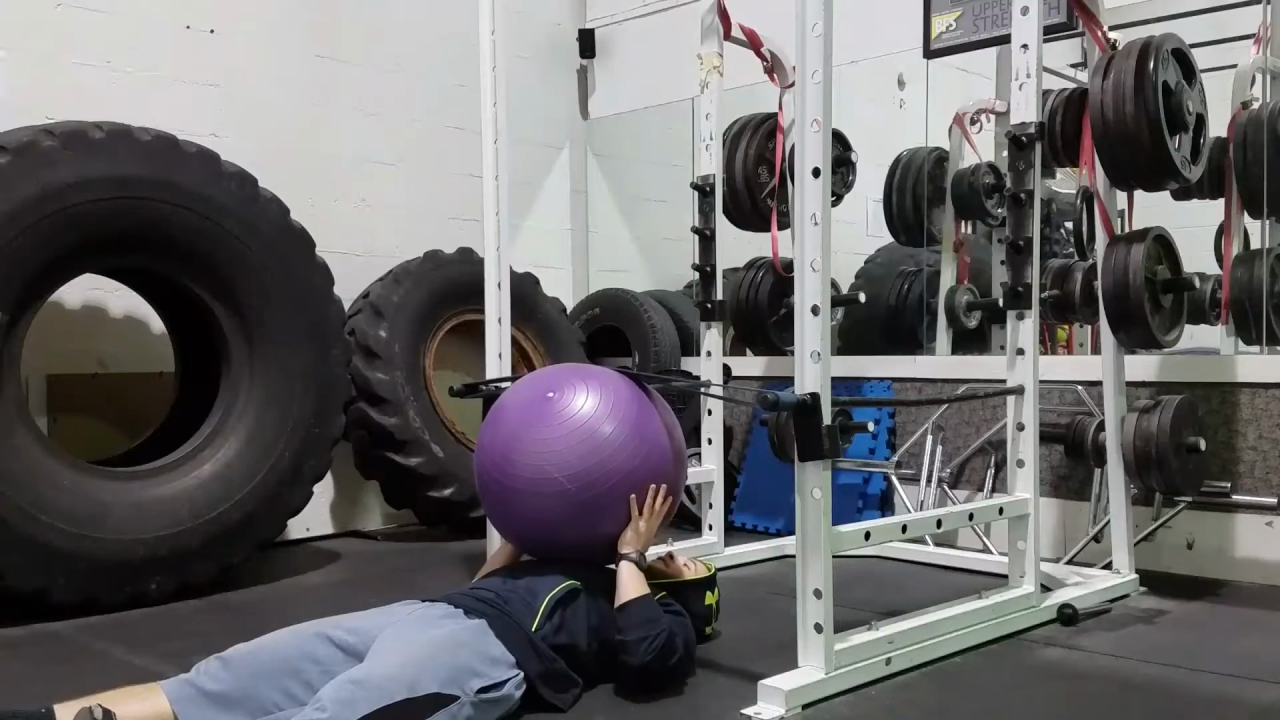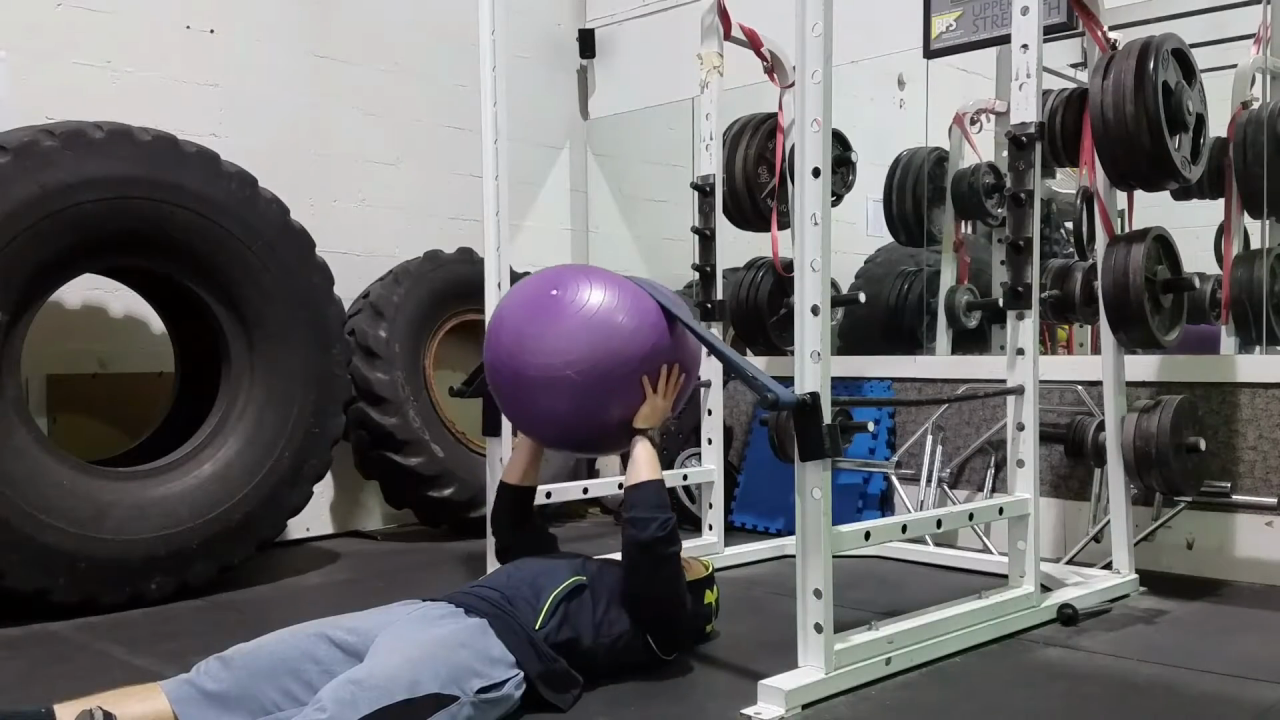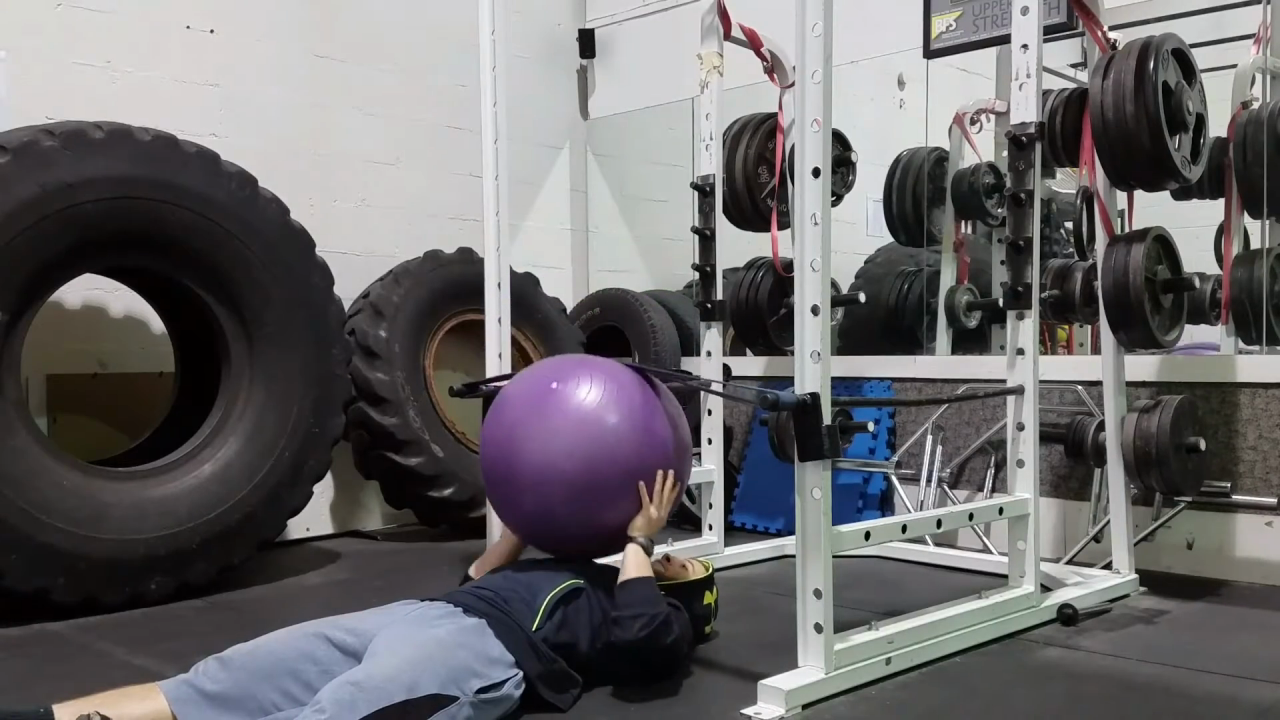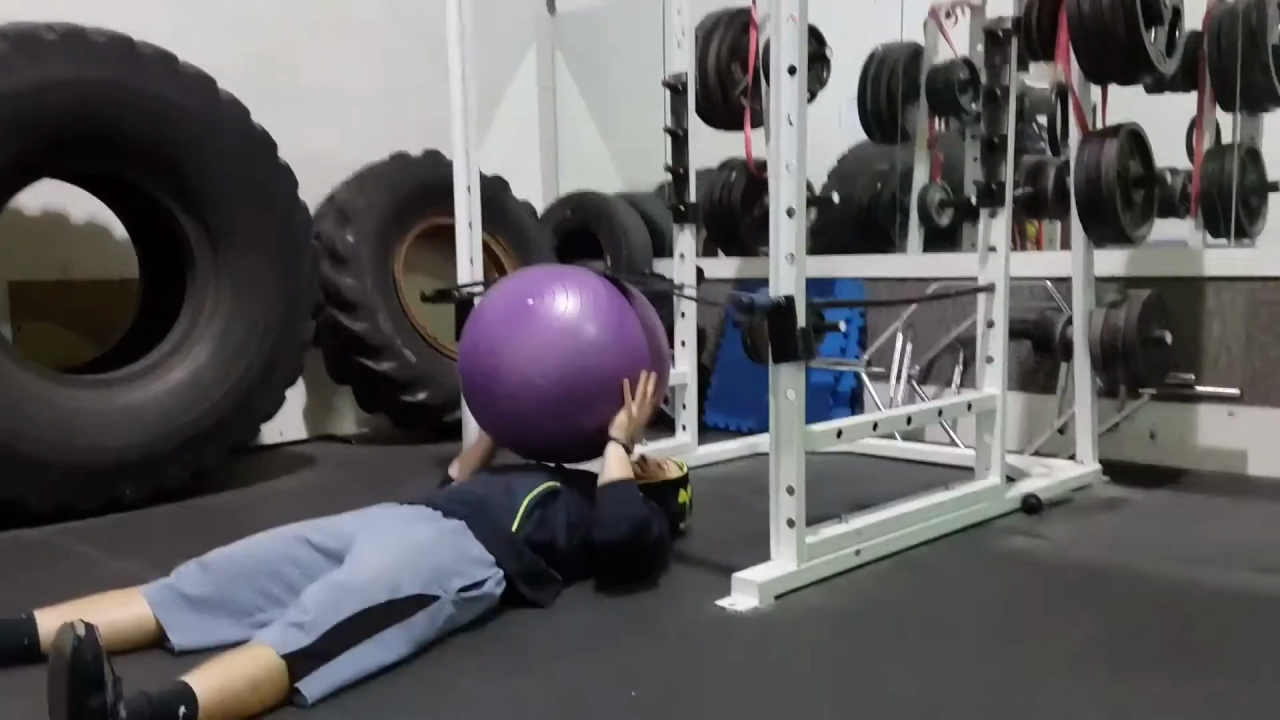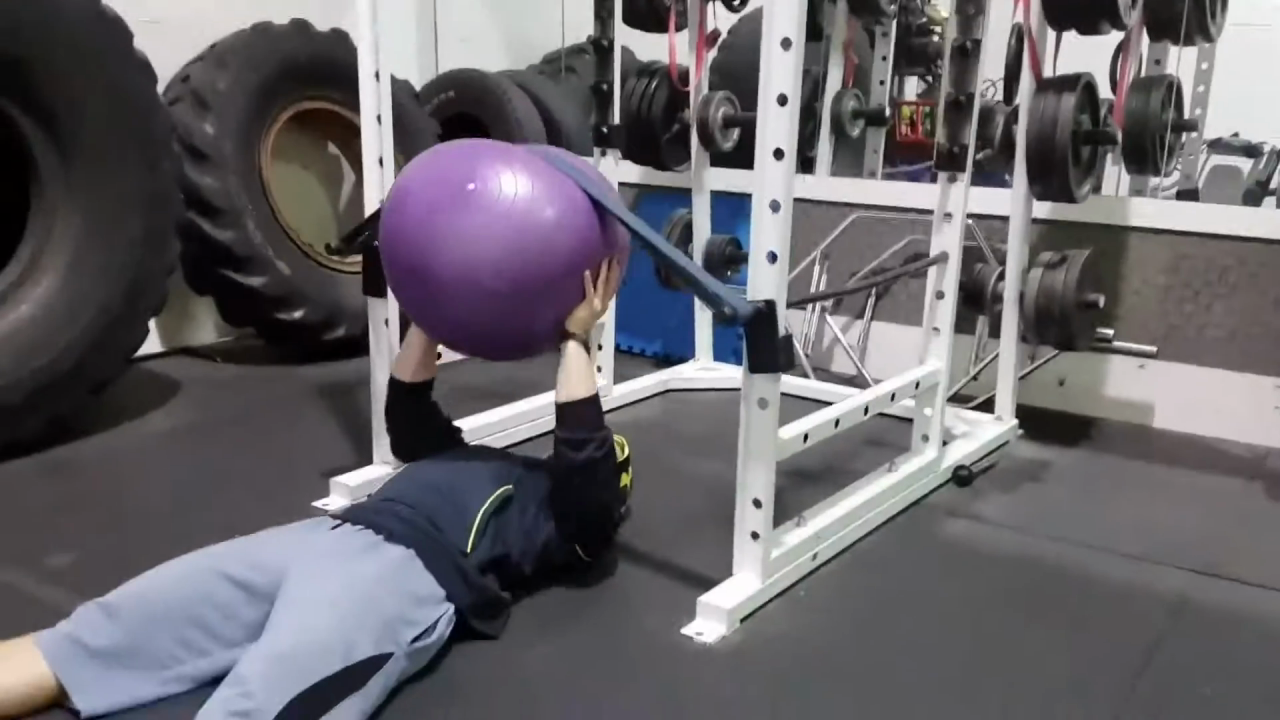
dt=1s
person 1, frame 1
left shoulder: (669, 630)
right shoulder: (594, 578)
left elbow: (639, 654)
left wrist: (632, 552)
left hip: (490, 653)
right hip: (422, 613)
person 1, frame 2
left shoulder: (661, 620)
right shoulder: (575, 574)
left elbow: (651, 537)
right elbow: (512, 519)
left wrist: (644, 433)
left hip: (489, 651)
right hip: (422, 615)
person 1, frame 3
left shoulder: (667, 629)
right shoulder: (588, 578)
left elbow: (634, 635)
right elbow: (476, 584)
left wrist: (640, 538)
left hip: (487, 651)
right hip: (419, 613)
person 1, frame 4
left shoulder: (646, 534)
right shoulder: (572, 486)
left elbow: (618, 530)
right elbow: (453, 489)
left wrist: (620, 437)
left hip: (467, 554)
right hip: (400, 520)
left knee: (301, 636)
right knee: (195, 588)
person 1, frame 5
left shoulder: (581, 515)
right shoulder: (489, 463)
left elbow: (585, 457)
right elbow: (406, 411)
left wrist: (577, 338)
left hip: (409, 576)
